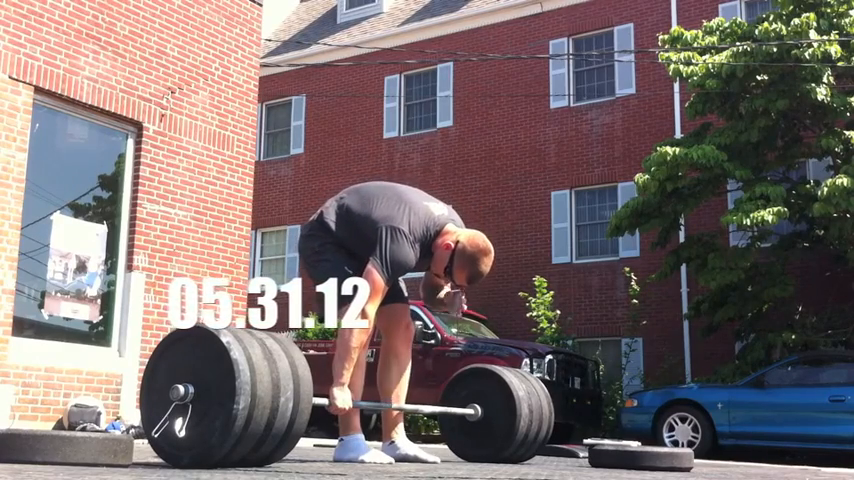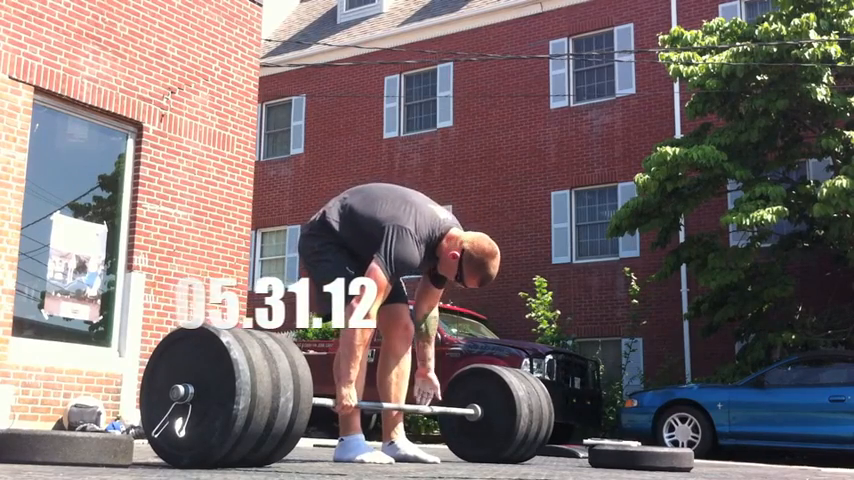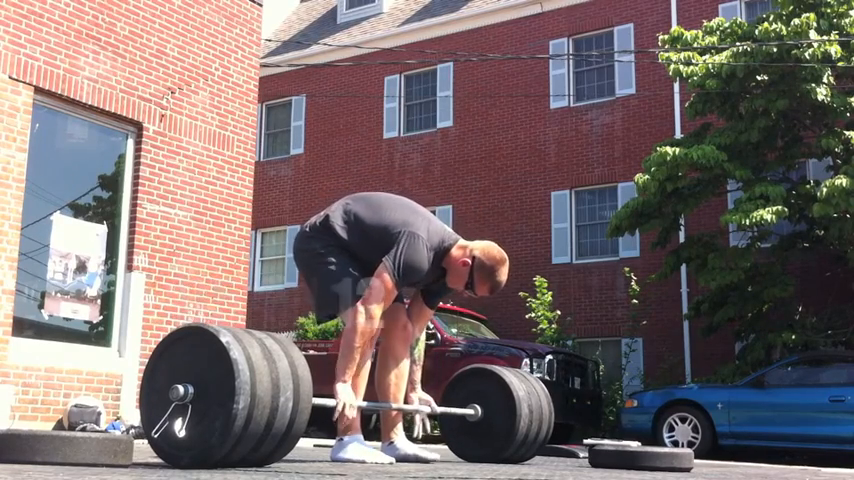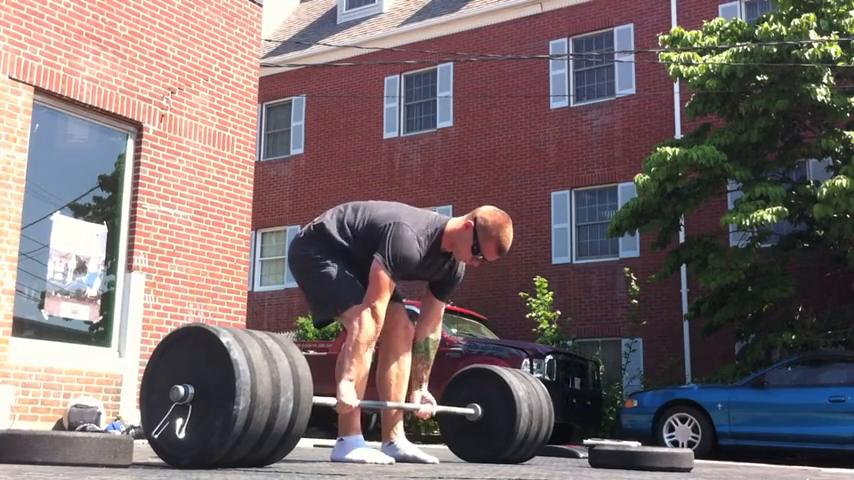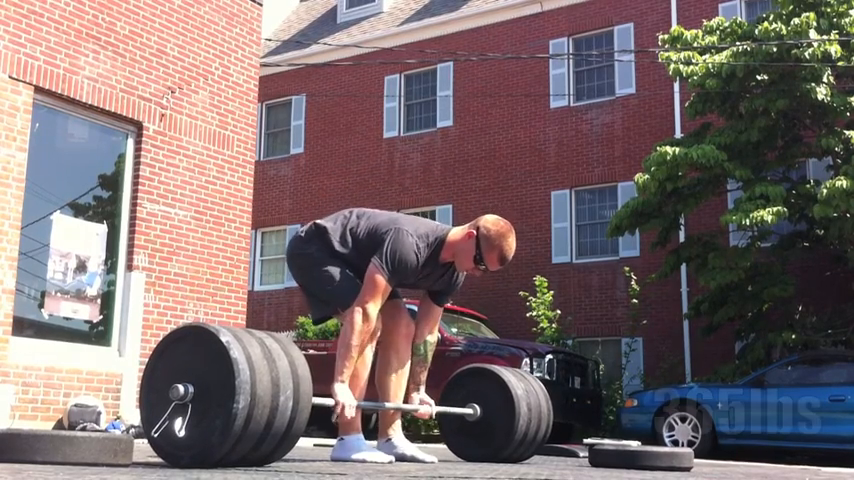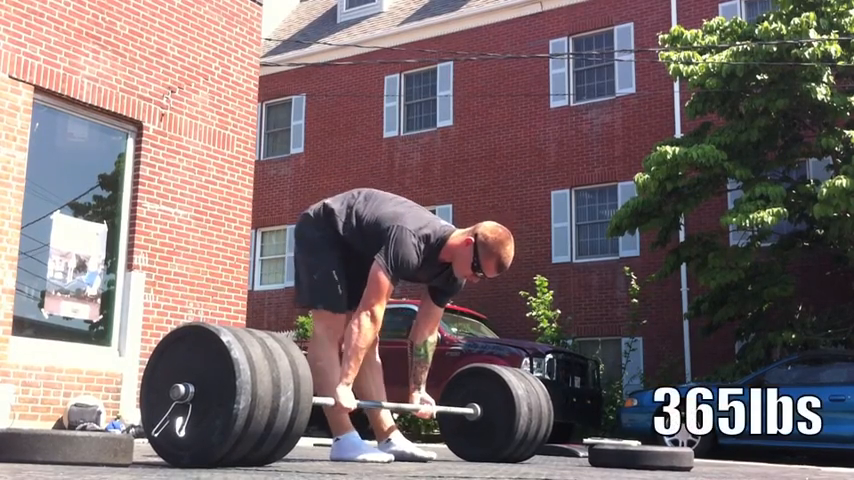
dt=0.5s
person 1, frame 1
left shoulder: (458, 235)
right shoulder: (402, 241)
left elbow: (431, 293)
right elbow: (363, 312)
left wrist: (447, 297)
right wrist: (340, 385)
left hip: (365, 246)
right hip: (327, 240)
left knee: (402, 331)
right knee: (360, 322)
left ankle: (394, 440)
right ankle: (350, 441)
person 1, frame 2
left shoulder: (455, 241)
right shoulder: (407, 242)
left elbow: (426, 308)
right elbow: (363, 309)
left wrist: (426, 369)
right wrist: (346, 384)
left hip: (365, 247)
right hip: (327, 241)
left knee: (402, 330)
right knee: (364, 325)
left ankle: (394, 440)
right ankle: (350, 441)
person 1, frame 3
left shoulder: (444, 268)
right shoulder: (418, 250)
left elbow: (414, 329)
right elbow: (367, 311)
left wrist: (414, 389)
right wrist: (342, 383)
left hip: (359, 252)
right hip: (322, 243)
left knee: (400, 330)
right knee: (370, 325)
left ankle: (393, 440)
right ankle: (348, 441)
person 1, frame 4
left shoulder: (453, 262)
right shoulder: (409, 239)
left elbow: (430, 327)
right elbow: (372, 310)
left wrist: (420, 388)
right wrist: (347, 382)
left hip: (356, 256)
right hip: (316, 250)
left knee: (402, 331)
right knee: (369, 326)
left ankle: (393, 441)
right ankle: (348, 442)
person 1, frame 5
left shoulder: (452, 272)
right shoulder: (407, 245)
left elbow: (426, 332)
right elbow: (364, 311)
left wrist: (416, 390)
right wrist: (340, 383)
left hip: (354, 258)
right hip: (314, 249)
left knee: (402, 329)
right knee: (370, 326)
left ankle: (390, 438)
right ankle: (348, 440)
person 1, frame 6
left shoulder: (452, 271)
right shoulder: (408, 242)
left elbow: (425, 333)
right elbow: (369, 314)
left wrist: (417, 390)
right wrist: (344, 385)
left hip: (358, 245)
right hip: (323, 231)
left knee: (368, 341)
right knee: (331, 328)
left ankle: (389, 438)
right ankle: (344, 440)
